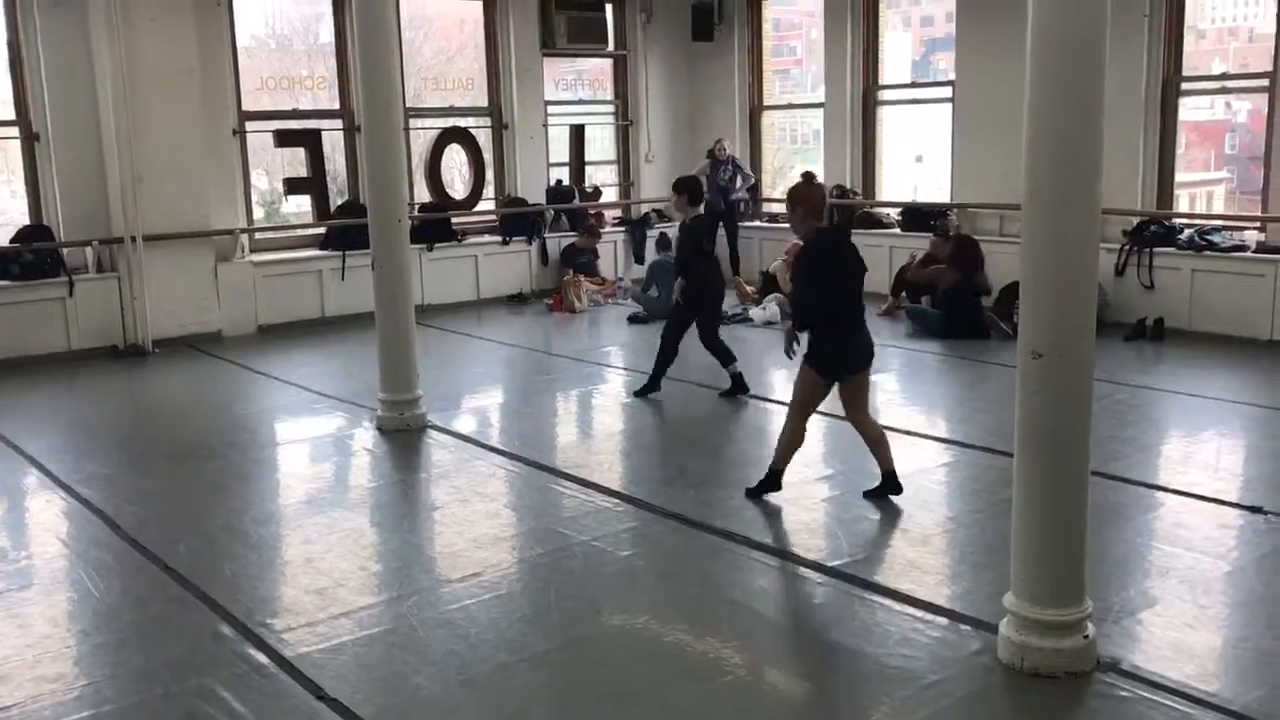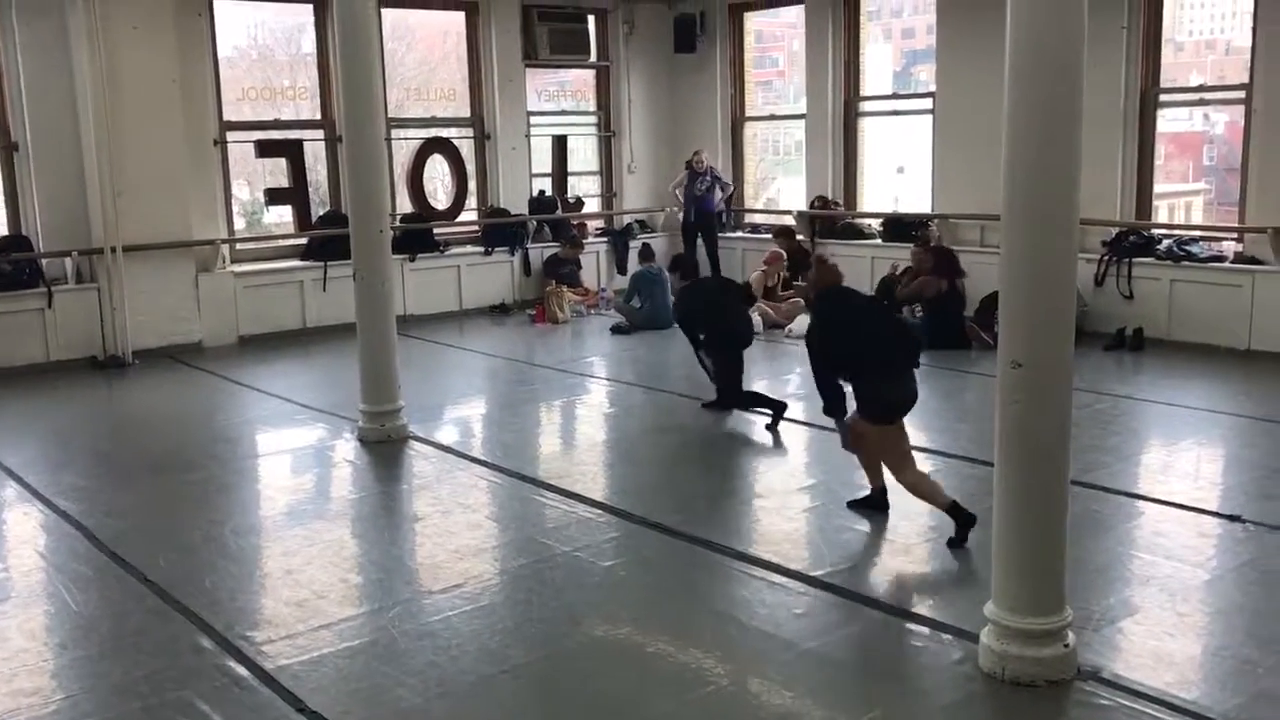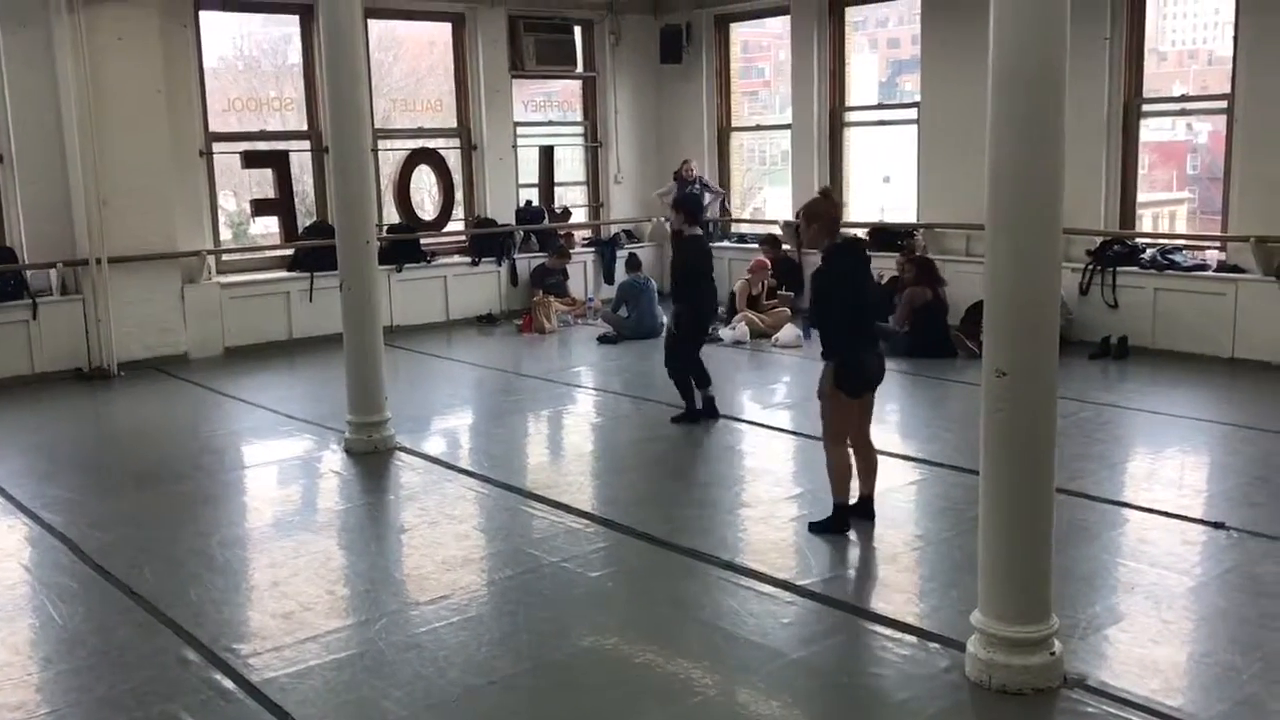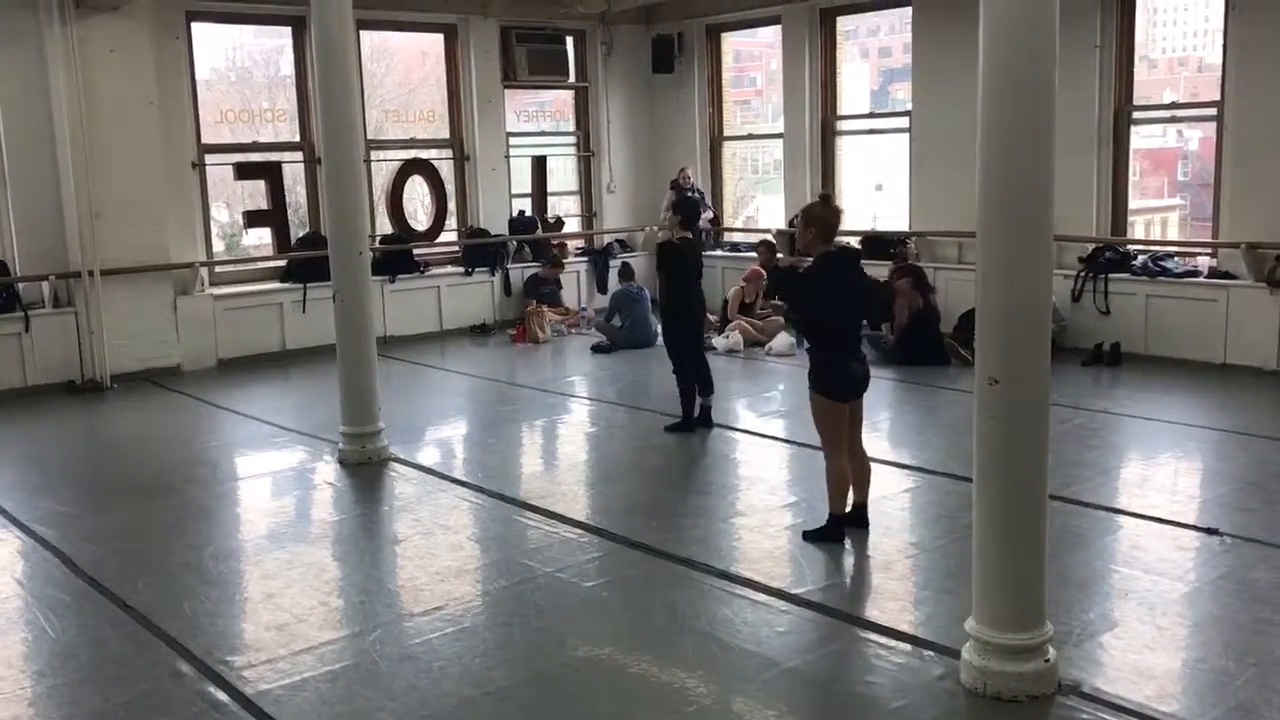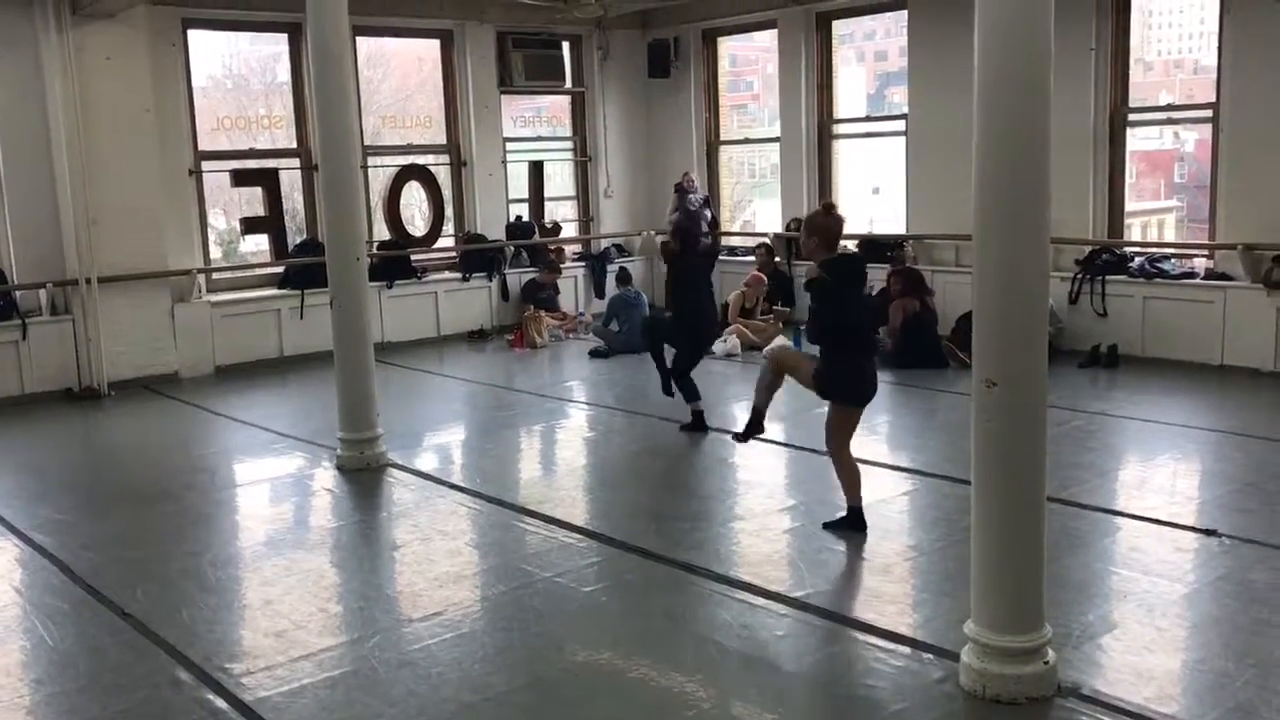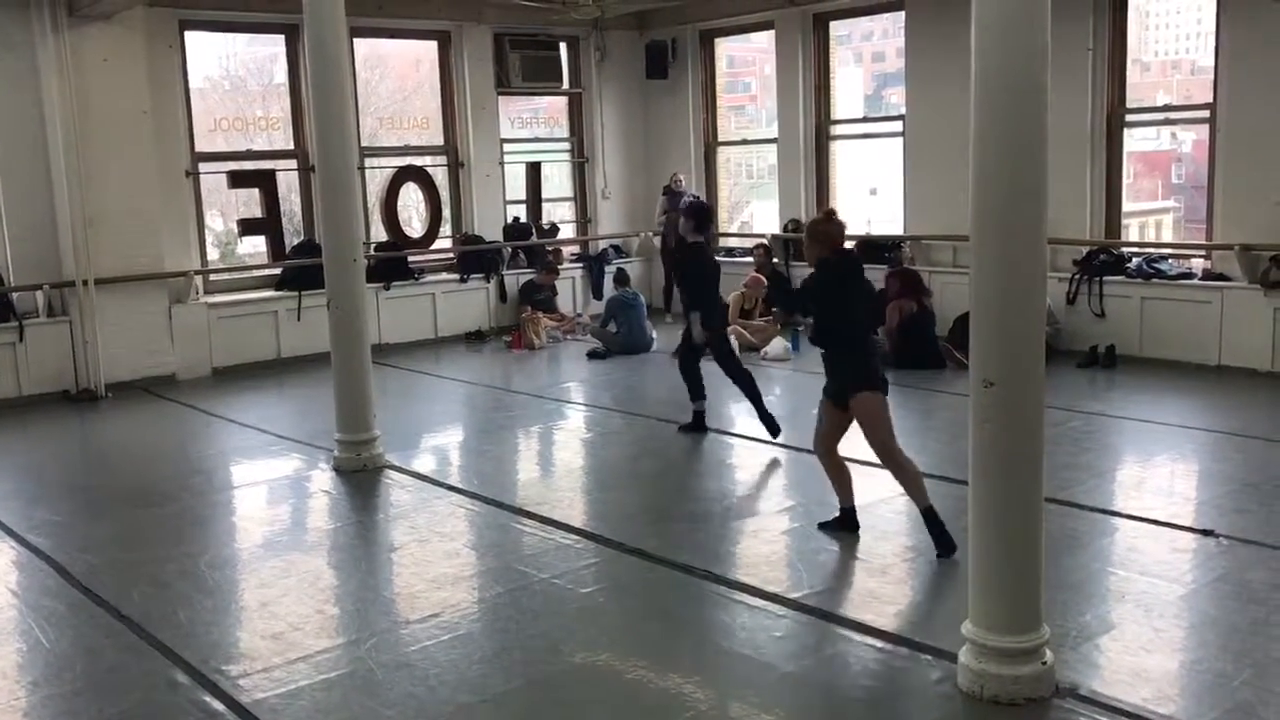
dt=0.4s
person 1, frame 1
left shoulder: (809, 255)
right shoulder: (843, 246)
left elbow: (807, 307)
left wrist: (793, 329)
left hip: (828, 347)
right hip: (859, 342)
left knee: (797, 415)
right knee: (859, 415)
left ankle: (772, 479)
right ankle: (889, 478)
person 1, frame 2
left shoulder: (819, 330)
right shoulder: (869, 306)
left elbow: (827, 381)
right elbow: (910, 339)
left wrist: (840, 425)
right wrist: (890, 381)
left hip: (878, 393)
right hip: (904, 384)
left knee: (905, 471)
right knee: (858, 431)
left ankle: (959, 514)
right ankle: (877, 496)
person 1, frame 3
left shoulder: (829, 271)
right shoulder: (855, 258)
left elbow: (832, 327)
left wrist: (827, 374)
left hip: (849, 364)
right hip: (871, 358)
left knee: (834, 442)
right knee: (860, 437)
left ankle: (839, 515)
right ankle: (865, 504)
person 1, frame 4
left shoulder: (818, 275)
right shoulder: (849, 266)
left elbow: (801, 311)
left wrist: (790, 273)
left hip: (830, 368)
right hip: (854, 364)
left knee: (835, 452)
right knee: (853, 446)
left ankle: (835, 524)
right ankle: (859, 513)
person 1, frame 5
left shoulder: (830, 281)
right shoulder: (849, 270)
left elbow: (821, 331)
left wrist: (814, 283)
left hip: (838, 372)
right hip: (863, 376)
left knee: (777, 356)
right knee: (838, 445)
left ankle: (755, 422)
right ankle: (854, 515)
person 1, frame 6
left shoulder: (835, 276)
right shoulder: (850, 280)
left elbow: (805, 302)
left hip: (860, 378)
right hip: (840, 377)
left knee: (889, 454)
right knee: (823, 447)
left ankle: (933, 523)
right ankle: (848, 516)
person 2, frame 1
left shoulder: (694, 226)
right shoulder: (697, 223)
left elbow: (690, 262)
left wrist: (680, 285)
right wrist: (681, 283)
left hip: (702, 289)
right hip: (711, 287)
left knee: (671, 335)
right knee: (709, 335)
left ankle: (654, 382)
right ankle: (738, 381)
person 2, frame 2
left shoulder: (681, 303)
right shoulder: (713, 282)
left elbow: (695, 341)
right elbow: (748, 296)
left wrist: (708, 360)
left hip: (727, 337)
right hip: (744, 328)
left knee: (732, 394)
left ankle: (775, 406)
right ankle: (723, 397)
person 2, frame 3
left shoulder: (687, 244)
right shoulder: (701, 242)
left elbow: (681, 281)
left wrist: (676, 311)
left hip: (692, 310)
right hip: (705, 307)
left knee: (673, 359)
right knee: (689, 356)
left ankle: (691, 409)
right ankle: (708, 405)
person 2, frame 4
left shoulder: (675, 248)
right shoulder: (693, 245)
left wrist: (664, 245)
left hip: (677, 313)
right hip: (695, 309)
left knee: (683, 366)
right knee: (697, 360)
left ankle: (688, 419)
right ankle: (705, 414)
person 2, frame 5
left shoulder: (677, 260)
right shoulder: (704, 255)
right elbow: (713, 237)
left hip: (688, 326)
right hip: (709, 325)
left knee: (651, 326)
right knee: (681, 368)
left ankle: (667, 378)
right ankle: (697, 418)
person 2, frame 6
left shoulder: (689, 251)
right shoulder: (702, 250)
left elbow: (694, 288)
left wrist: (695, 322)
left hip: (705, 317)
right hip: (711, 314)
left knee: (731, 366)
right knee: (687, 363)
left ankle: (763, 414)
right ankle: (698, 418)
